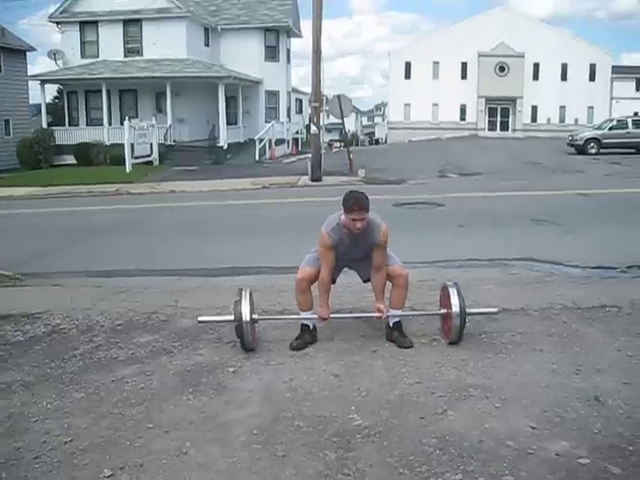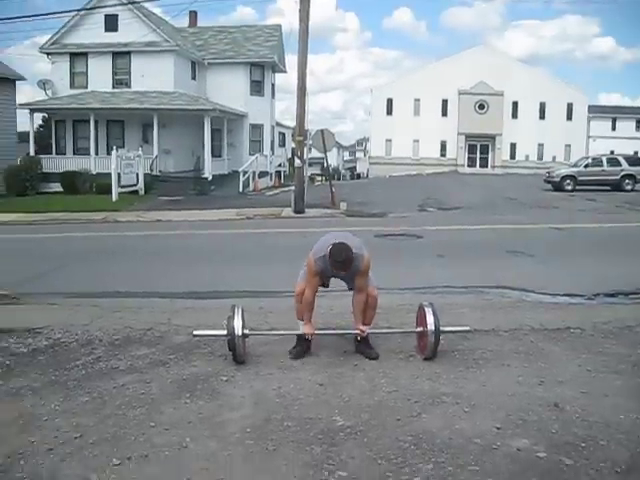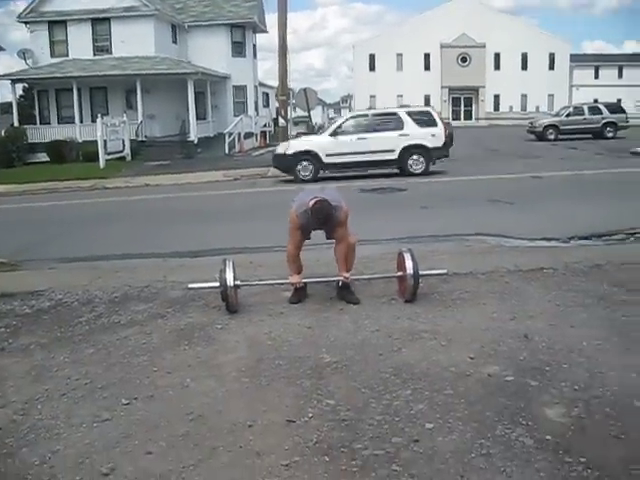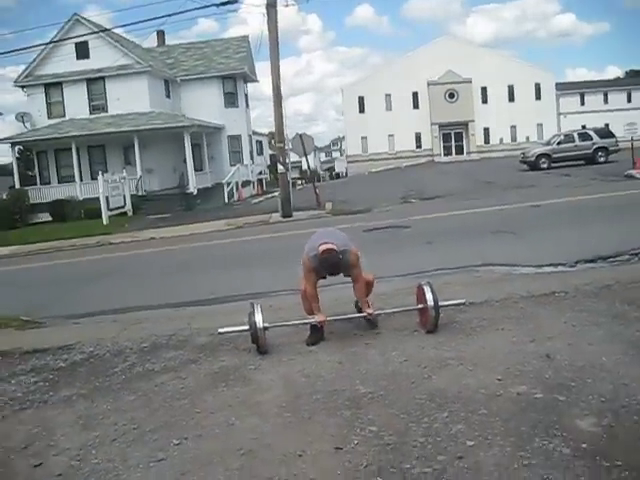
dt=1s
person 1, frame 1
left shoulder: (380, 230)
right shoulder: (329, 230)
left elbow: (378, 269)
right elbow: (326, 270)
left wrist: (380, 301)
right wrist: (324, 305)
left hip: (366, 256)
right hip: (330, 254)
left knee: (401, 275)
right knee: (302, 279)
left ankle: (394, 327)
right ankle: (308, 329)
person 1, frame 2
left shoulder: (363, 259)
right shoulder: (316, 259)
left elbow: (360, 293)
right elbow: (310, 293)
left wrist: (359, 323)
right wrist: (307, 323)
left hip: (353, 266)
right hip: (322, 266)
left knee: (372, 295)
right knee: (300, 292)
left ankle: (362, 340)
right ankle: (303, 339)
person 1, frame 3
left shoulder: (341, 211)
right shoulder: (297, 213)
left elbow: (341, 242)
right elbow: (293, 246)
left wrist: (343, 272)
right wrist: (293, 274)
left hip: (331, 216)
right hip: (304, 215)
left knee: (350, 242)
right knee: (294, 246)
left ankle: (343, 286)
right ankle: (299, 287)
person 1, frame 4
left shoulder: (350, 253)
right shoulder: (309, 258)
left elbow: (358, 281)
right elbow: (311, 287)
left wrist: (364, 306)
right wrist: (318, 313)
left hip: (342, 250)
right hip: (316, 255)
left knee: (368, 279)
right knee: (305, 289)
left ankle: (360, 305)
